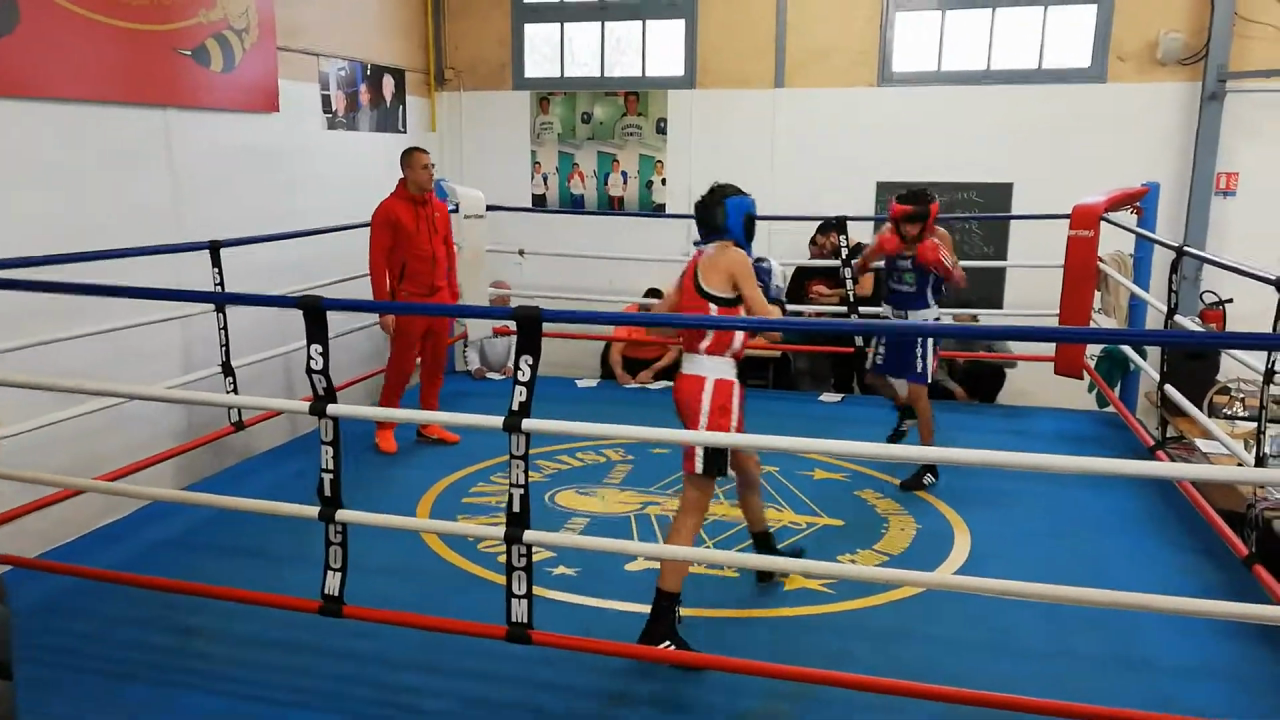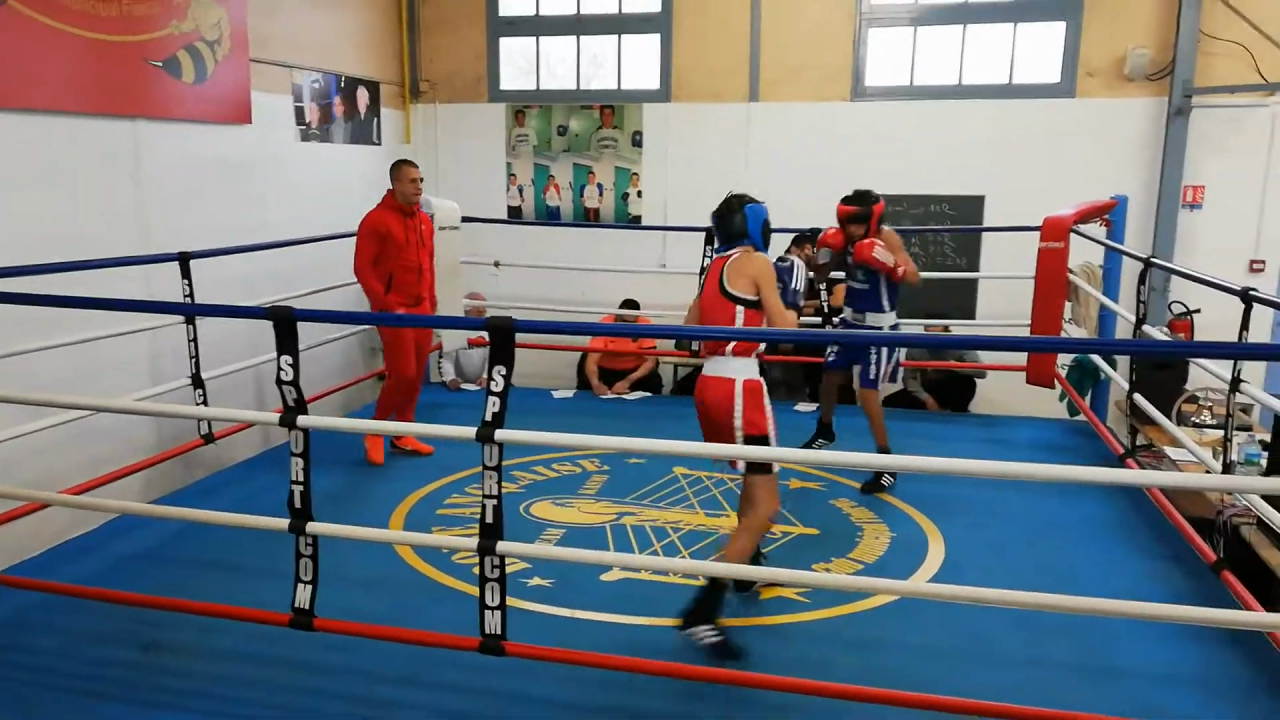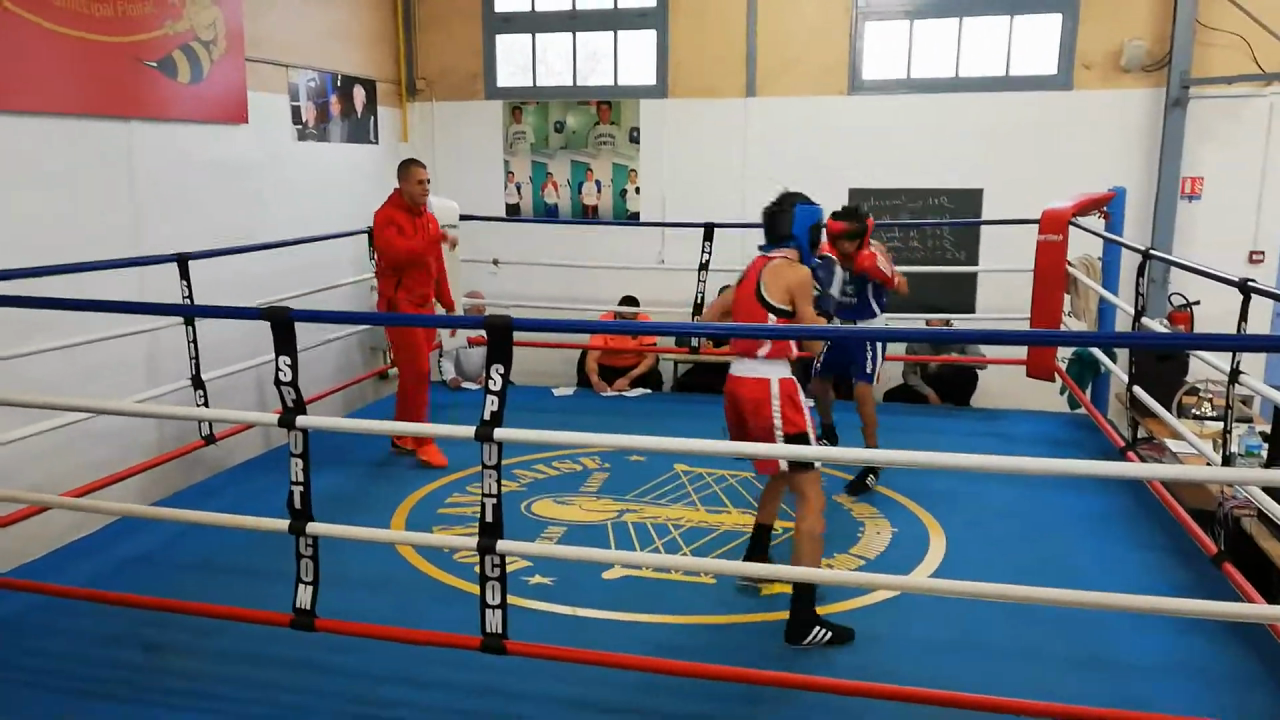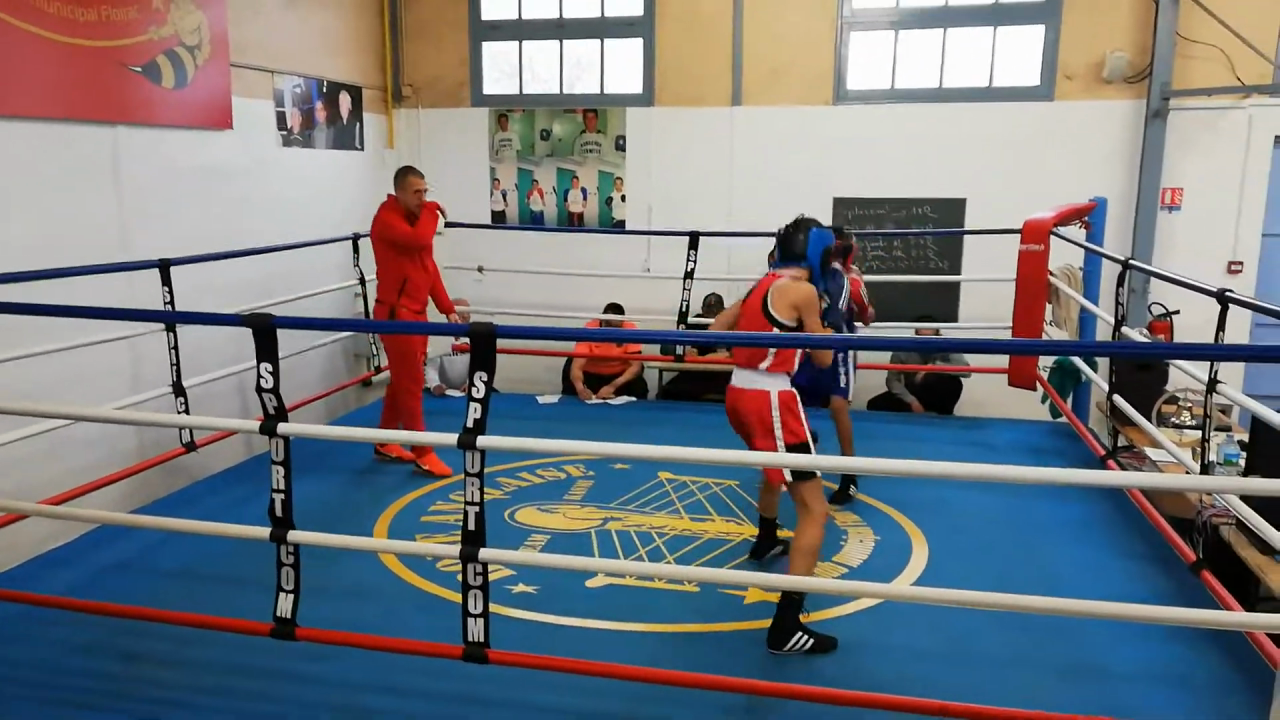
dt=0.2s
person 1, frame 1
left shoulder: (698, 261)
right shoulder: (734, 259)
left elbow: (658, 319)
right elbow: (771, 329)
right wrist: (772, 293)
left hip: (700, 381)
right hip: (711, 385)
left knee: (750, 470)
right knee: (693, 507)
left ankle: (768, 554)
right ankle: (659, 628)
person 1, frame 2
left shoulder: (716, 268)
right shoulder: (756, 263)
left elbow: (690, 330)
right elbow: (785, 333)
right wrist: (792, 296)
left hip: (710, 384)
right hip: (738, 387)
left knee: (758, 488)
right knee: (763, 506)
left ankle: (748, 569)
right ankle: (703, 611)
person 1, frame 3
left shoulder: (754, 267)
right shoulder: (796, 272)
left elbow: (710, 319)
right elbow: (813, 343)
right wrist: (823, 307)
left hip: (739, 383)
right hip: (771, 387)
left knee: (783, 471)
right knee: (812, 499)
left ankle: (756, 557)
right ankle: (803, 618)
person 1, frame 4
left shoulder: (762, 282)
right shoulder: (803, 291)
left elbow: (718, 329)
right elbow: (823, 358)
right wrist: (826, 320)
left hip: (739, 393)
right hip: (769, 398)
left knee: (779, 469)
right knee: (814, 509)
left ankle: (765, 541)
right ankle: (786, 626)
person 2, frame 1
left shoulder: (440, 207)
right shoulder: (389, 209)
right elbow: (378, 261)
left wrist: (452, 293)
right wrist: (384, 306)
left hip: (439, 298)
right hip: (408, 300)
left knee: (436, 365)
right knee: (401, 366)
left ankle: (428, 424)
right ankle: (384, 427)
person 2, frame 2
left shoulder: (425, 220)
right shoulder: (376, 220)
right elbow: (362, 268)
left wrist: (431, 303)
right wrist: (386, 307)
left hip: (421, 309)
right hip: (393, 310)
left knee: (416, 376)
right knee: (403, 374)
left ankle: (402, 435)
right ankle: (375, 431)
person 2, frame 3
left shoulder: (428, 218)
right shoulder: (387, 216)
left elbow: (437, 265)
right elbow: (394, 252)
left wrist: (449, 305)
right wrist: (437, 239)
left hip: (425, 305)
right hip: (399, 306)
left knee: (414, 373)
right knee: (417, 372)
left ankle: (404, 435)
right ankle: (423, 441)
person 2, frame 4
left shoulder: (419, 221)
right shoulder: (386, 220)
left elbow: (430, 268)
right elbow: (418, 241)
left wrist: (448, 308)
right wrist: (432, 211)
left hip: (417, 312)
right hip: (396, 313)
left knee: (402, 381)
right knee: (411, 384)
left ankle: (386, 442)
right ankle: (422, 453)
person 3, frame 1
left shoulder: (938, 237)
right shoulder: (889, 233)
left elbow: (960, 279)
right elbow: (859, 269)
left wrist: (945, 266)
right wrist: (873, 253)
left hip: (922, 320)
right hip: (892, 316)
left knee: (917, 391)
right knee: (874, 377)
left ankle: (929, 466)
right ankle: (906, 411)
person 3, frame 2
left shoulder: (888, 238)
right shoulder: (845, 237)
left elbow: (914, 278)
left wrist: (889, 264)
right wrist: (823, 249)
left hip: (879, 326)
right hip: (851, 319)
left knee: (867, 395)
right knee: (830, 376)
right ankle: (824, 431)
person 3, frame 3
left shoulder: (874, 250)
right shoulder: (831, 250)
left elbow: (902, 289)
right elbow: (810, 279)
left wrist: (884, 272)
right wrist: (816, 264)
left hip: (869, 329)
right hip: (840, 326)
left knee: (862, 391)
right knee: (819, 384)
left ankle: (872, 463)
right ankle: (828, 433)
person 3, frame 4
left shoulder: (849, 276)
left elbow: (867, 319)
left wrist: (861, 304)
left hip: (838, 349)
left knee: (838, 405)
left ankle: (849, 476)
